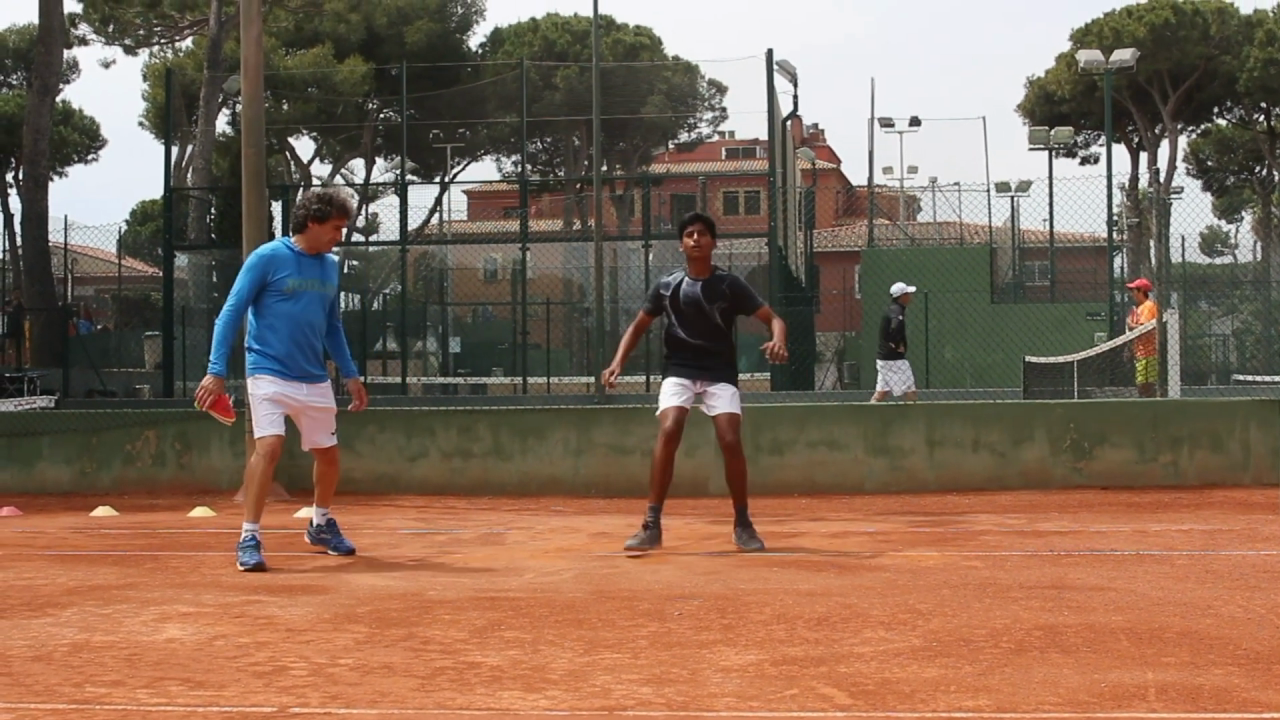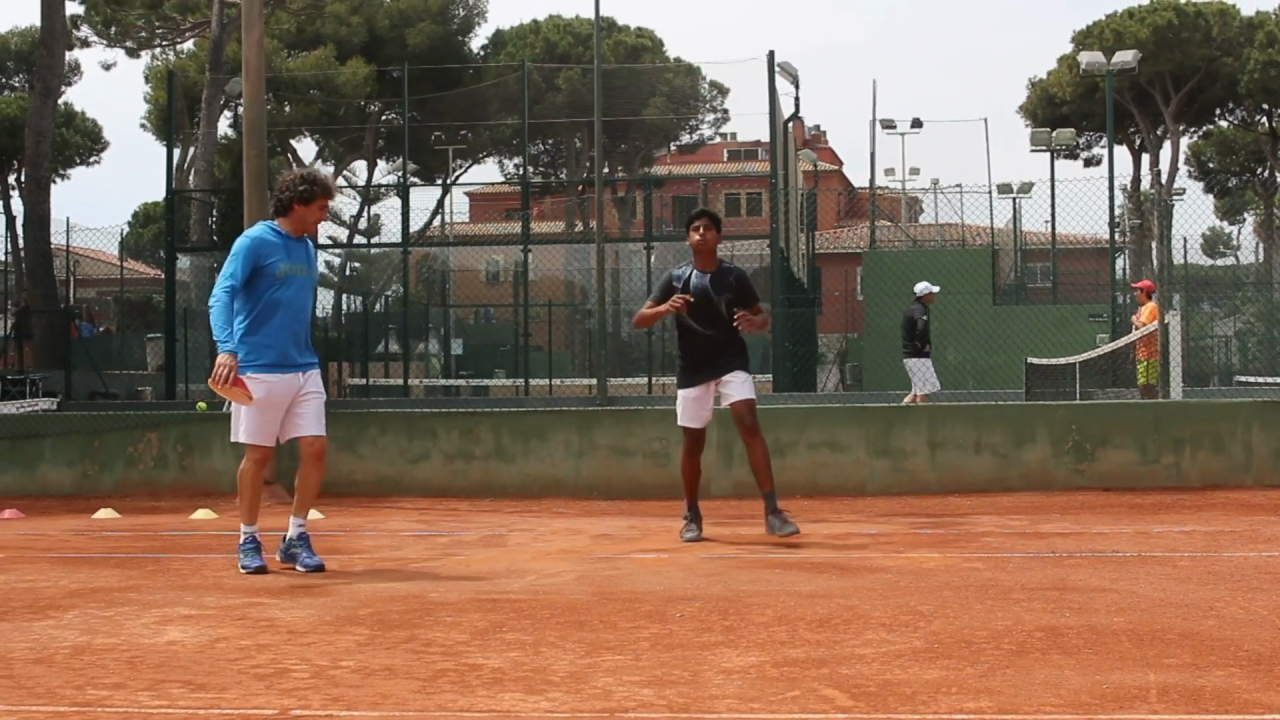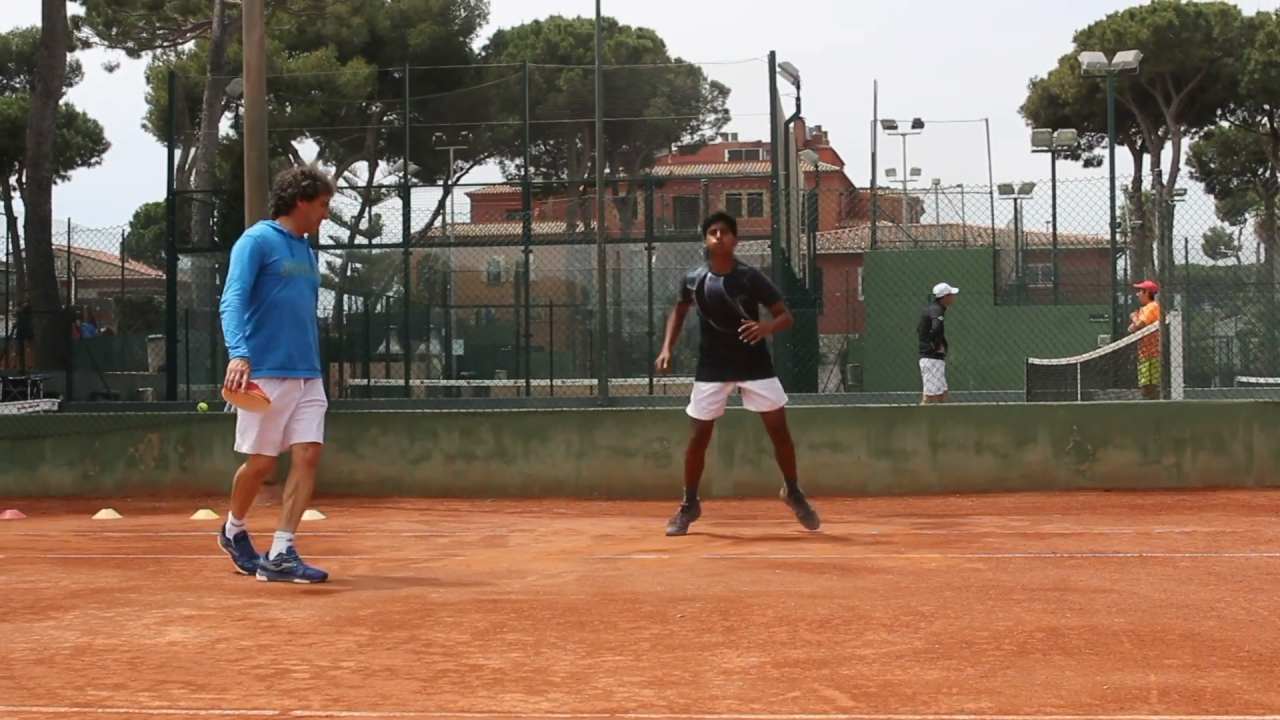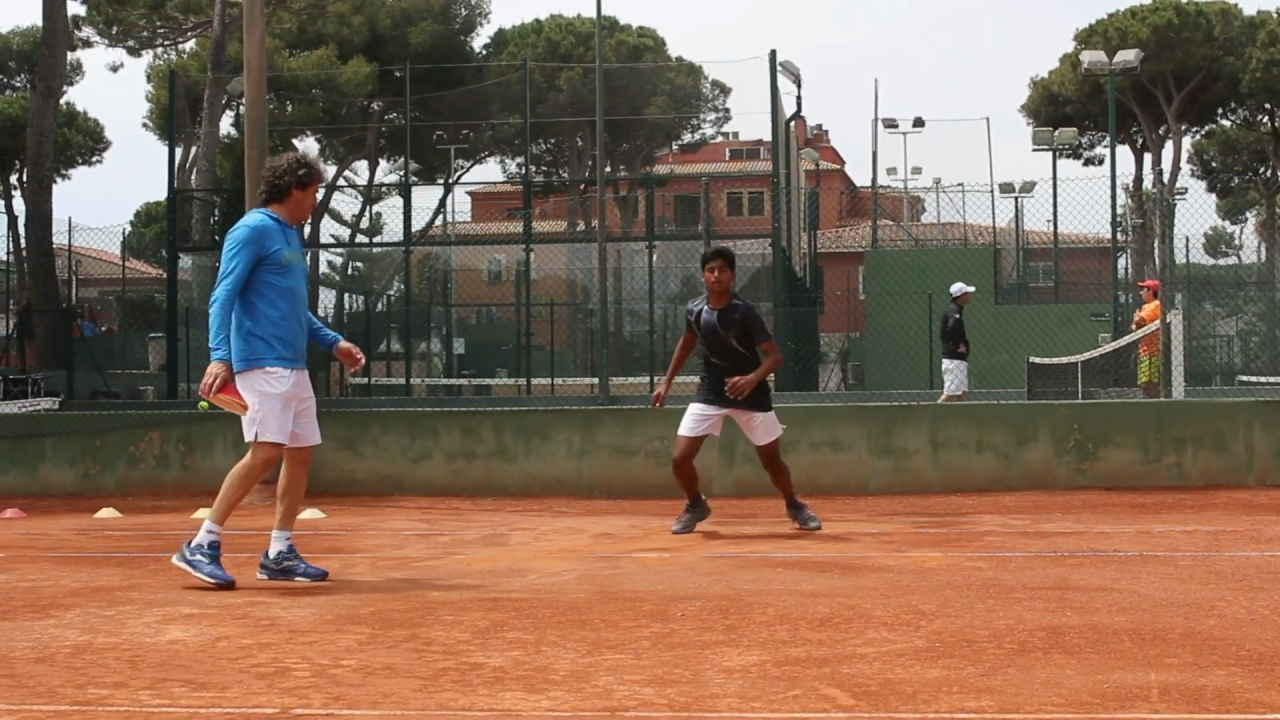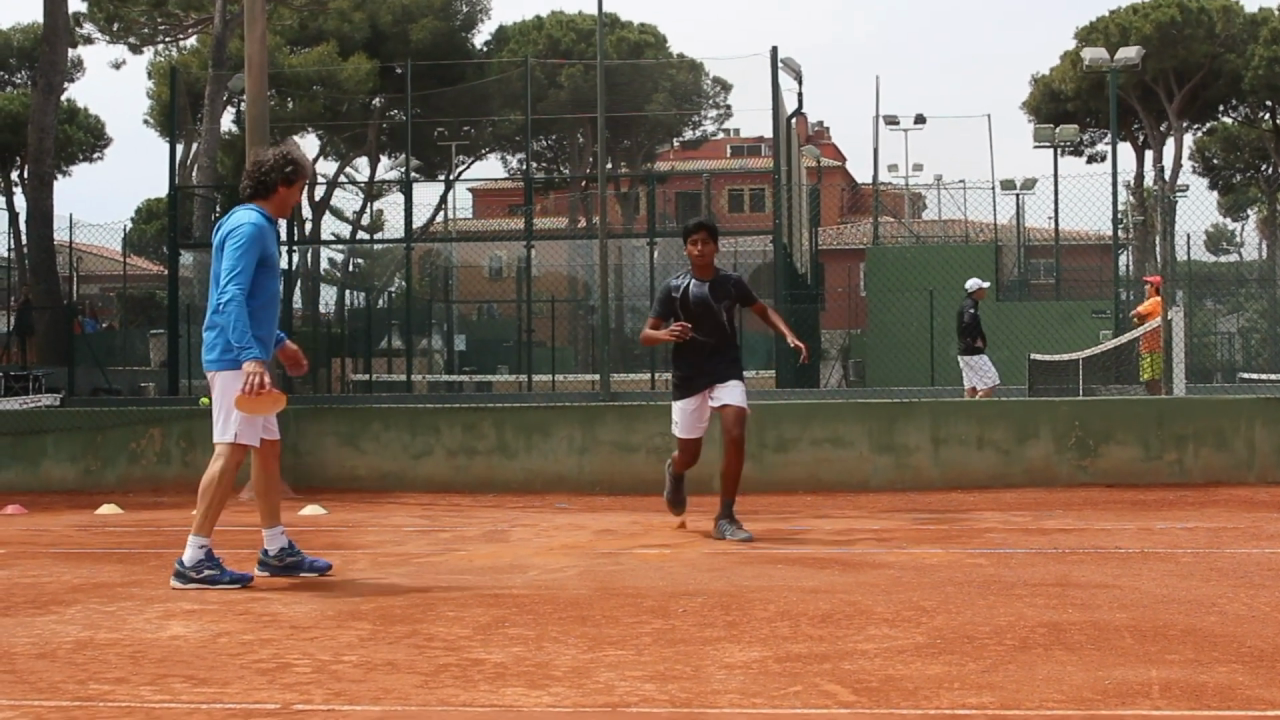
dt=0.3s
person 1, frame 1
left shoulder: (331, 267)
right shoulder: (266, 258)
right elbow: (231, 313)
left wrist: (351, 373)
right wrist: (217, 369)
left hip: (315, 379)
right hip: (269, 374)
left knee: (328, 455)
right knee: (268, 447)
left ankle: (322, 523)
right ankle: (249, 538)
person 1, frame 2
left shoulder: (308, 249)
right shoulder: (254, 242)
right elbow: (221, 297)
left wrist: (311, 361)
right wrist: (226, 349)
left hip: (305, 370)
right hip: (260, 370)
left knee: (314, 449)
right knee: (259, 453)
left ankle: (296, 536)
right ankle: (248, 540)
person 1, frame 3
left shoulder: (307, 252)
right shoulder: (256, 241)
right elbow: (232, 301)
right wrist: (238, 353)
left hip: (308, 376)
right hip: (265, 374)
left knee: (306, 457)
right knee: (261, 463)
left ankle: (280, 553)
right ankle: (235, 528)
person 1, frame 4
left shoulder: (290, 236)
right shoulder: (253, 229)
right elbow: (223, 297)
left wrist: (332, 341)
right wrist: (220, 356)
left hip: (292, 366)
right hip: (261, 364)
left knee: (300, 455)
right knee: (264, 451)
left ankle: (280, 552)
right ankle: (201, 545)
person 1, frame 5
left shoulder: (258, 227)
right shoulder: (248, 226)
right elbow: (230, 298)
left wrist: (276, 342)
right wrist: (251, 355)
left hip: (249, 358)
right hip: (238, 362)
left knee: (267, 450)
right knee: (232, 452)
left ankle: (277, 549)
right ankle: (194, 559)
person 2, frame 1
left shoulder: (730, 284)
right shoulder: (667, 285)
left elbow: (773, 319)
right elbow: (639, 325)
left wrist: (778, 341)
right wrist: (617, 361)
left hip: (720, 372)
right hip: (680, 370)
left knee: (730, 441)
right knee: (669, 431)
left ankle: (743, 522)
right ankle: (652, 523)
person 2, frame 2
left shoulder: (734, 275)
right shoulder: (675, 278)
left elbow: (762, 314)
right elbow: (639, 320)
left wrist: (755, 321)
right wrist: (665, 308)
left hip: (732, 363)
right hip: (692, 369)
left knee: (749, 426)
right knee: (693, 446)
left ankle: (772, 509)
right ankle: (692, 514)
person 2, frame 3
left shoulder: (751, 277)
right shoulder: (693, 279)
left elbow: (786, 316)
right elbow: (679, 310)
left wrist: (767, 326)
right wrist: (666, 348)
left hip: (754, 364)
right hip: (713, 367)
left knee: (779, 431)
right knee: (698, 438)
left ankle: (793, 492)
right ankle: (689, 504)
person 2, frame 4
left shoulder: (745, 311)
right shoulder: (694, 310)
left elbow: (776, 356)
right elbow: (686, 343)
left wrist: (753, 378)
right wrist: (665, 382)
left hip: (750, 394)
right hip: (711, 394)
left knee: (772, 462)
right knee: (680, 459)
left ankle: (794, 506)
right ankle: (696, 506)
person 2, frame 5
left shoulder: (733, 283)
right shoulder: (673, 288)
left elbow: (763, 310)
right elbow: (646, 334)
left wrist: (790, 336)
right wrist: (665, 334)
left hip: (726, 372)
right hip: (688, 377)
left knee: (735, 436)
right knee: (688, 455)
left ankle: (726, 516)
right ankle: (674, 469)
